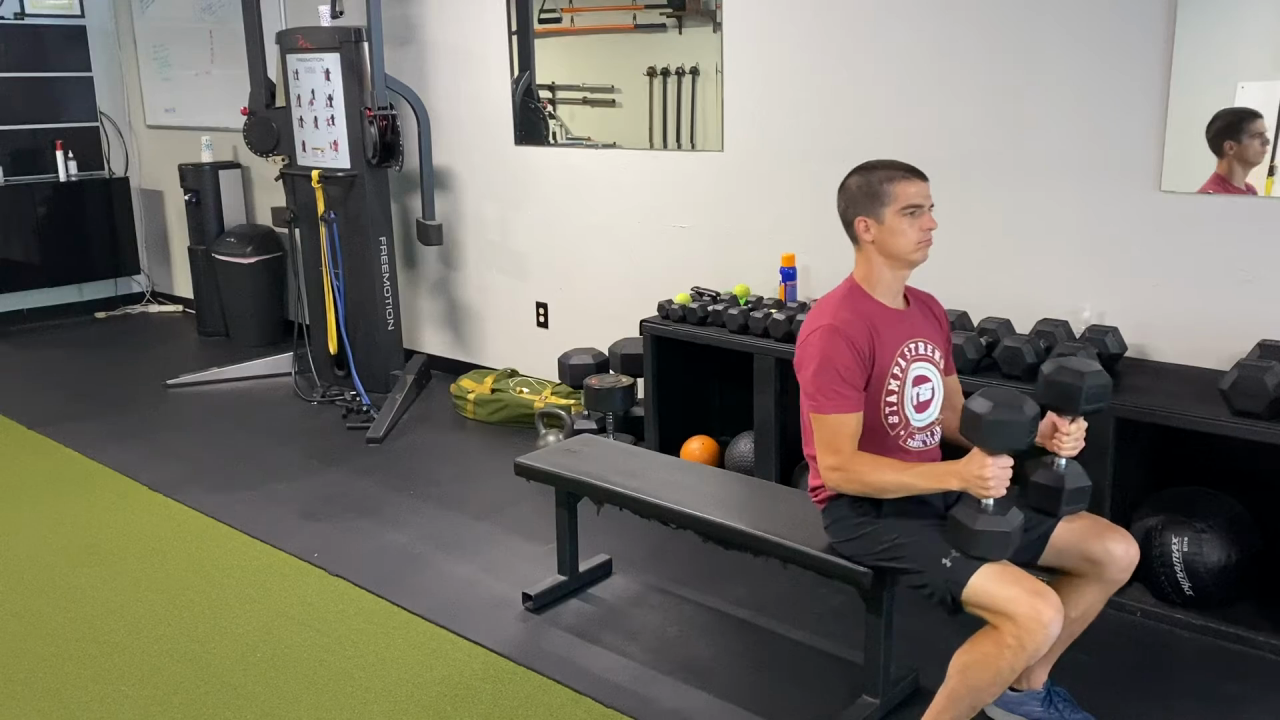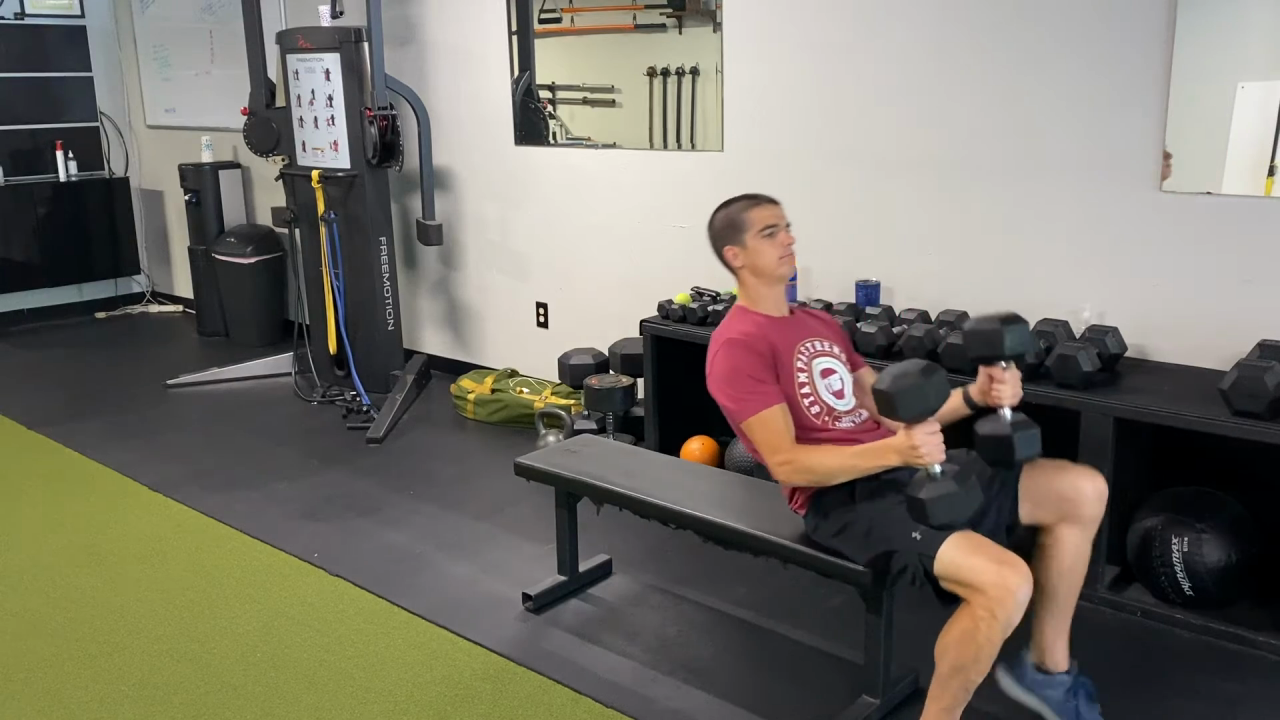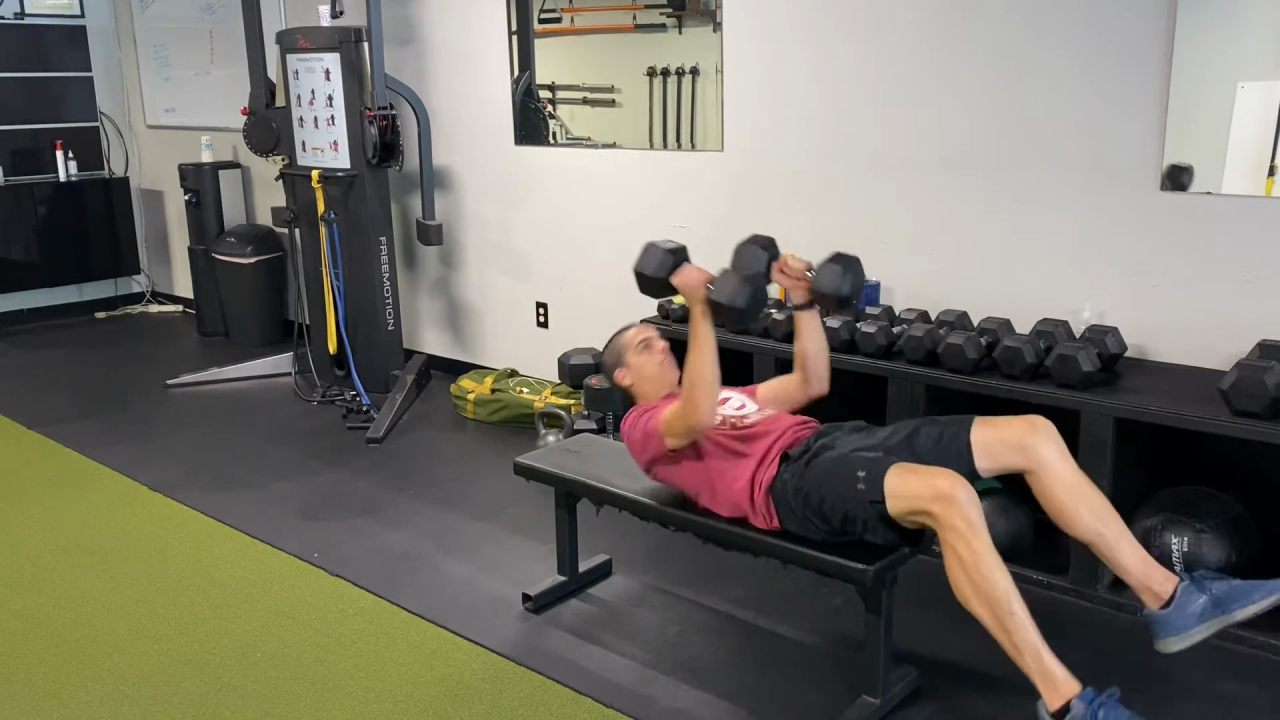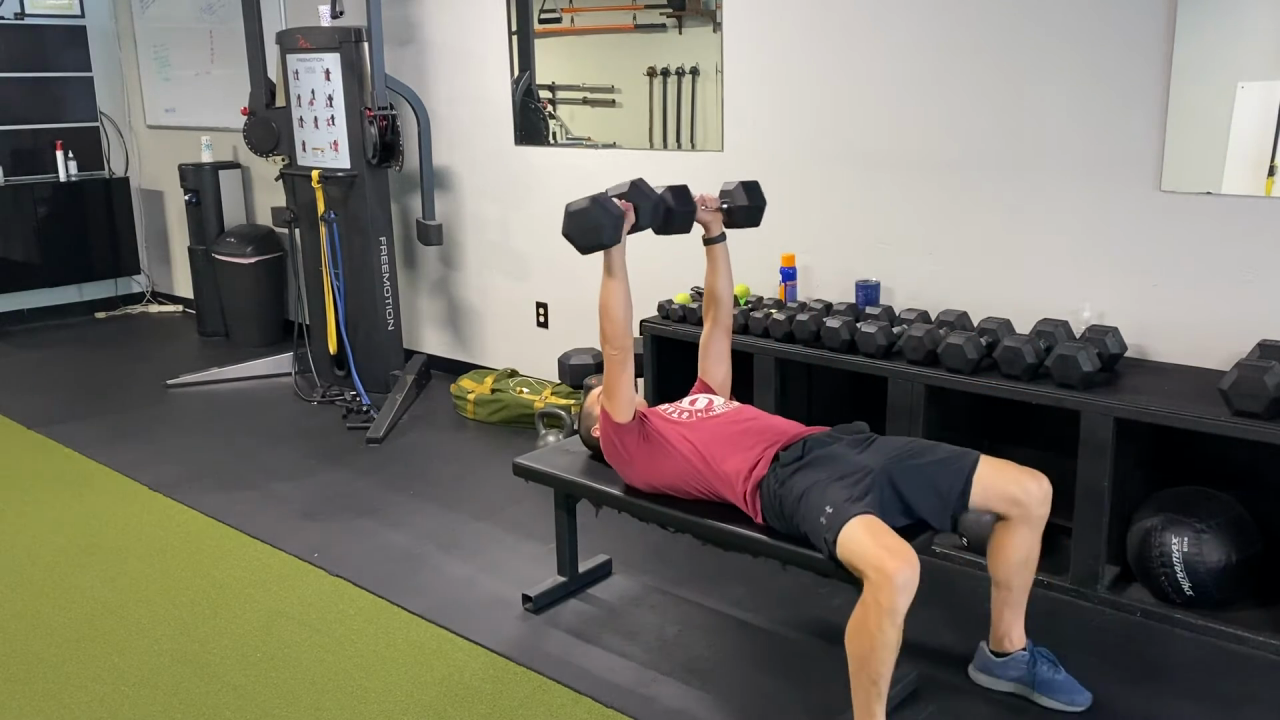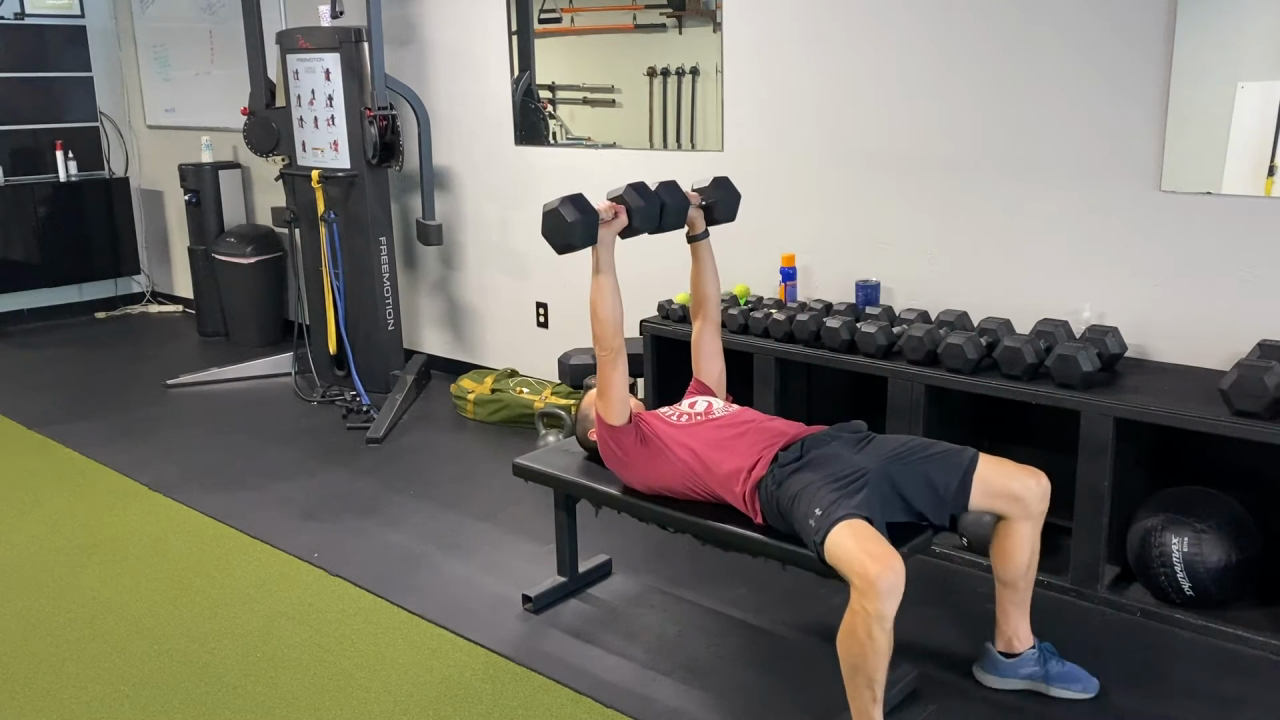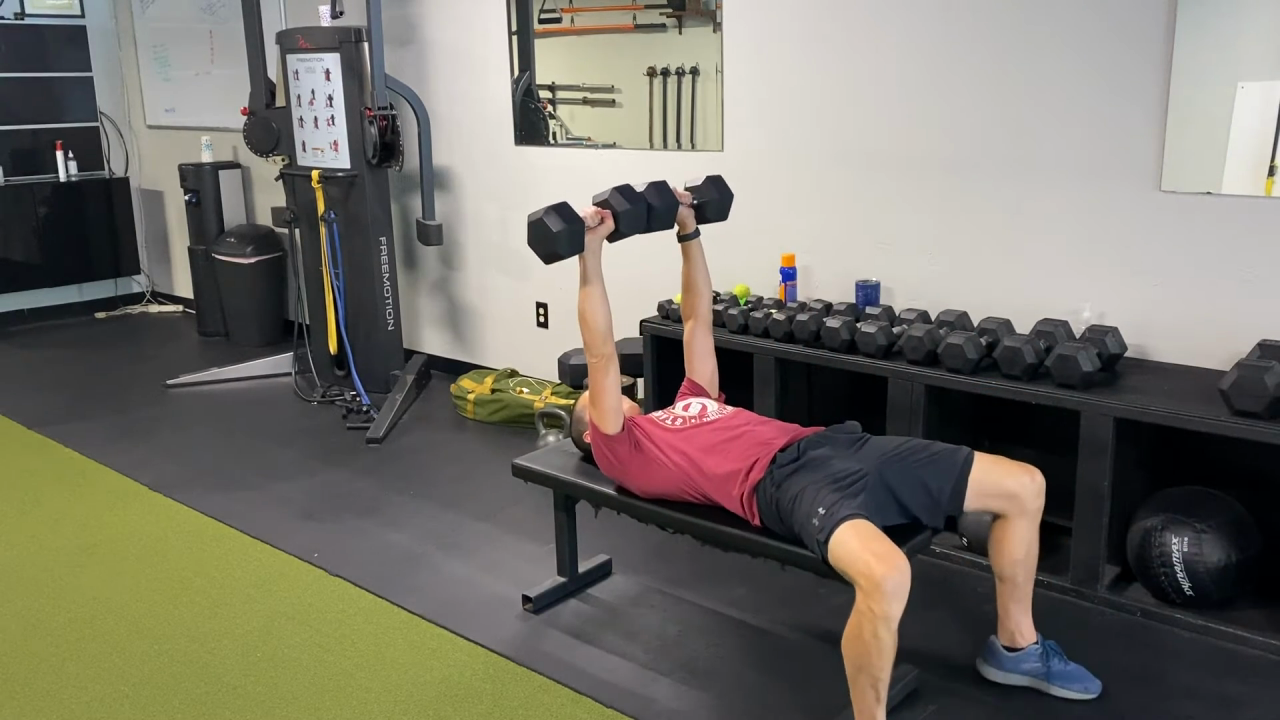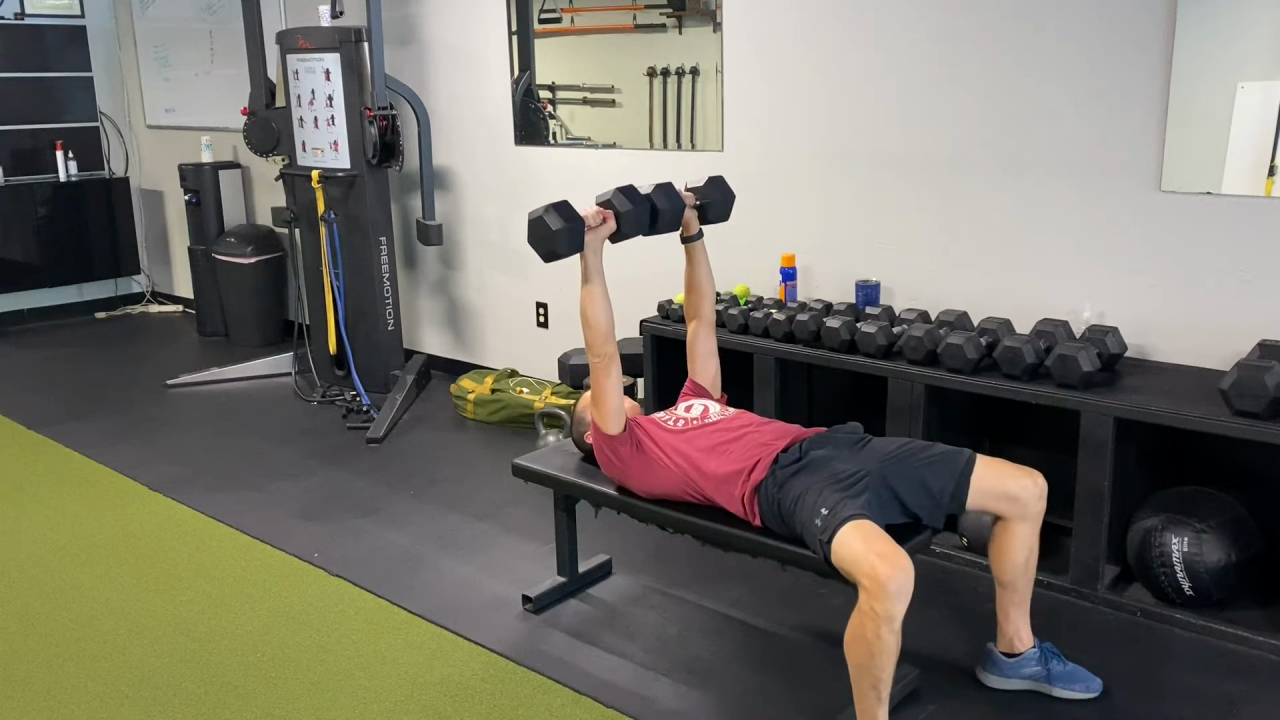
dt=0.7s
person 1, frame 1
left shoulder: (927, 310)
right shoulder: (835, 329)
left elbow: (956, 417)
right elbow: (838, 467)
left wrist: (1036, 432)
right wrist: (955, 475)
left hip: (932, 488)
right hip: (867, 508)
left knee: (1114, 554)
right knee: (1036, 615)
person 1, frame 2
left shoulder: (817, 322)
right shoulder: (737, 345)
left elbow: (886, 412)
right elbow: (786, 464)
left wrist: (972, 398)
right wrist: (894, 451)
left hip: (900, 471)
right hip: (841, 500)
left knee: (1084, 491)
right knee: (1005, 584)
left ankle: (1047, 669)
person 1, frame 3
left shoulder: (730, 396)
right shoulder: (650, 436)
left elbow: (813, 383)
right elbow: (695, 419)
left wrist: (802, 303)
right wrist: (703, 315)
left hip: (835, 443)
right hip: (793, 482)
left knee: (1031, 434)
right knee: (950, 496)
left ankle: (1168, 599)
person 1, frame 4
left shoulder: (696, 406)
right shoulder: (630, 448)
left elbow: (718, 322)
right elbow: (618, 353)
left wrist: (714, 236)
right wrist: (614, 248)
left hip: (840, 443)
right hip: (787, 476)
left knee: (1030, 492)
right knee: (894, 571)
left ankle: (1005, 651)
person 1, frame 5
left shoulder: (695, 406)
right shoulder: (628, 448)
left elbow: (706, 322)
right elbow: (610, 352)
left wrist: (698, 233)
right wrist: (604, 250)
right hip: (784, 474)
left knee: (1029, 489)
right knee: (879, 576)
left ankle: (1012, 651)
person 1, frame 6
left shoulder: (689, 406)
right shoulder: (623, 450)
left elbow: (697, 323)
right elbow: (600, 358)
left wrist: (688, 231)
right wrist: (591, 253)
left hip: (831, 444)
right hip: (781, 477)
left knee: (1023, 486)
right knee: (885, 577)
left ankle: (1016, 646)
person 1, frame 7
left shoulder: (691, 406)
right shoulder: (624, 450)
left elbow: (701, 323)
right elbow: (604, 358)
left wrist: (692, 233)
right wrist: (593, 253)
left hip: (833, 444)
right hip: (782, 480)
left knee: (1026, 490)
right knee: (888, 577)
left ankle: (1014, 652)
